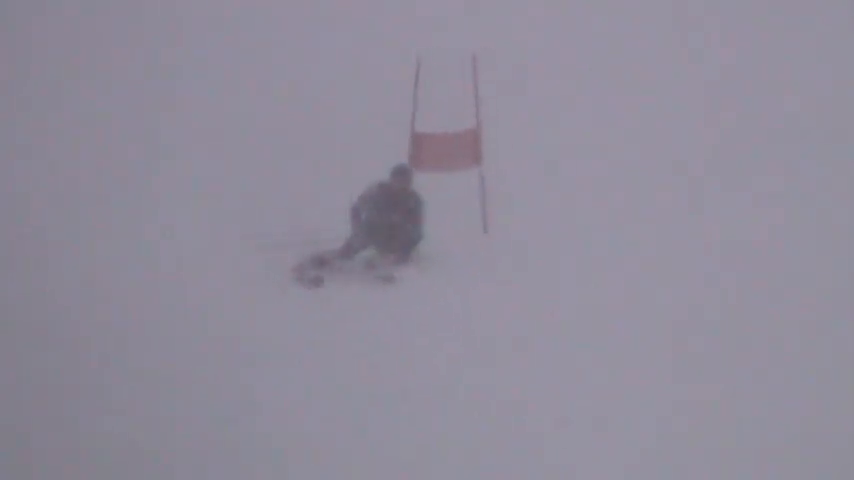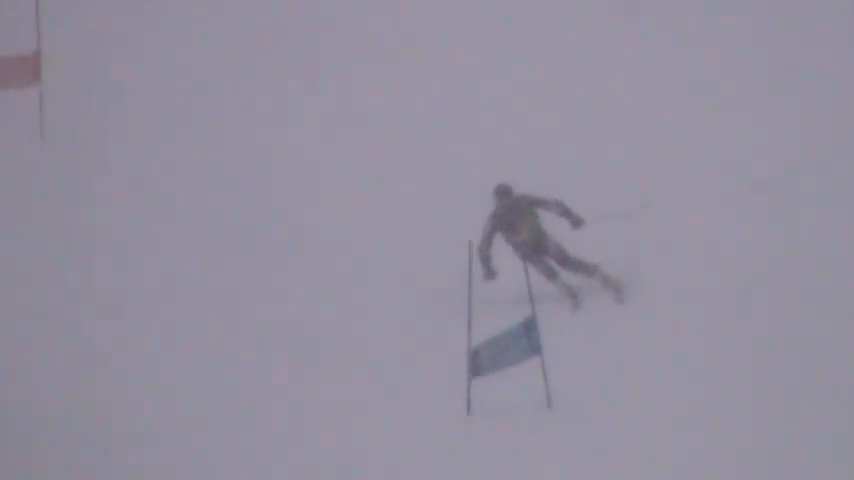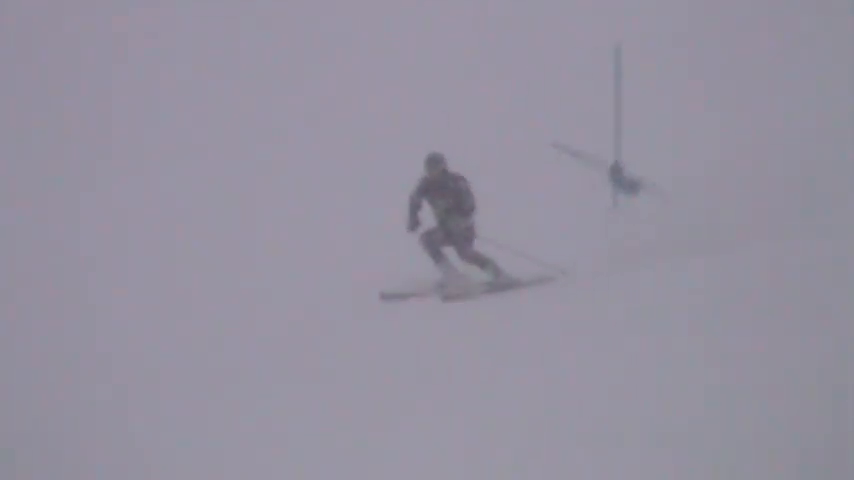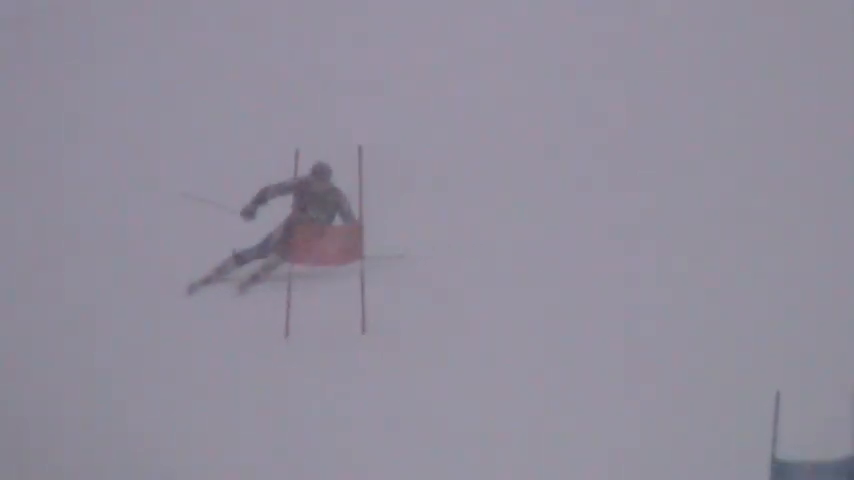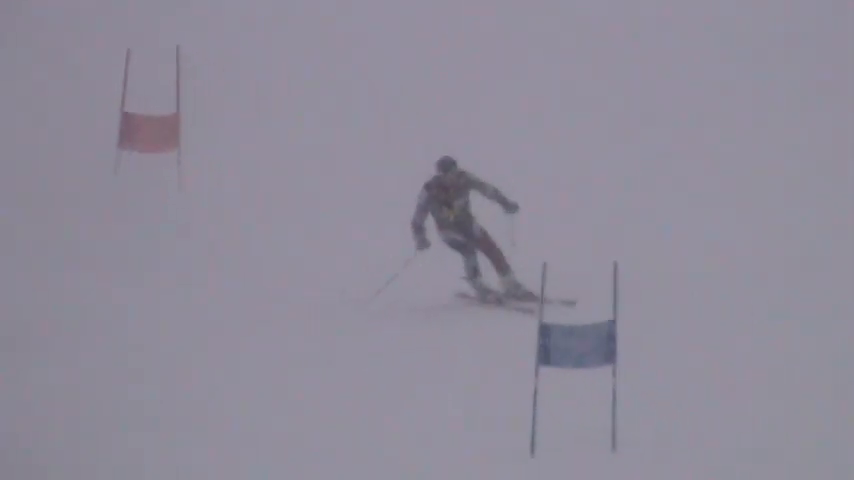
dt=1s
person 1, frame 1
left shoulder: (413, 201)
right shoulder: (377, 190)
left elbow: (415, 231)
right elbow: (356, 210)
left wrist: (406, 252)
right wrist: (358, 232)
left hip: (391, 236)
right hip: (368, 233)
right knee: (346, 254)
person 1, frame 2
left shoulder: (524, 200)
right shoulder: (495, 218)
left elbow: (553, 204)
right elbow: (484, 245)
left wrist: (571, 216)
right wrist: (487, 268)
left hip: (543, 240)
right hip: (526, 250)
left knee: (569, 263)
right knee: (543, 267)
left ankle: (610, 283)
right ankle: (569, 291)
person 1, frame 3
left shoulder: (457, 181)
right shoulder: (425, 183)
left elbow: (470, 205)
right elbow: (414, 200)
right wrist: (414, 218)
left hip: (462, 226)
right hip: (445, 228)
left knee: (464, 253)
right knee: (425, 238)
left ankle: (500, 275)
right ankle: (451, 275)
person 1, frame 4
left shoulder: (337, 197)
right shoulder: (301, 184)
left elbow: (351, 223)
right elbow: (271, 190)
right wrist: (253, 205)
right hip: (290, 228)
right knee: (257, 251)
left ankle: (259, 274)
right ankle: (212, 276)
person 1, frame 5
left shoulder: (463, 178)
right shoulder: (429, 190)
left elbow: (486, 188)
right elbow: (418, 218)
left wrist: (505, 202)
right wrist: (420, 238)
left hip: (467, 223)
right hip: (449, 231)
left knee: (494, 251)
right knee: (469, 252)
left ankle: (512, 287)
right ankle: (481, 289)
